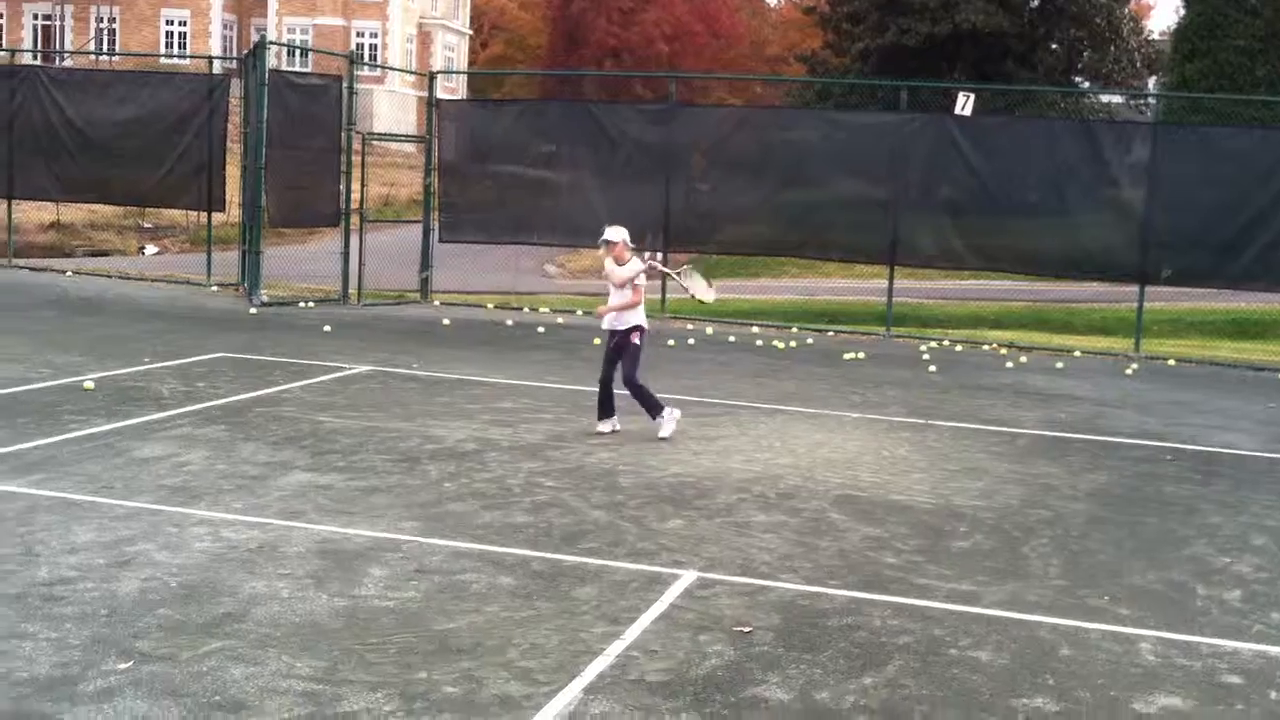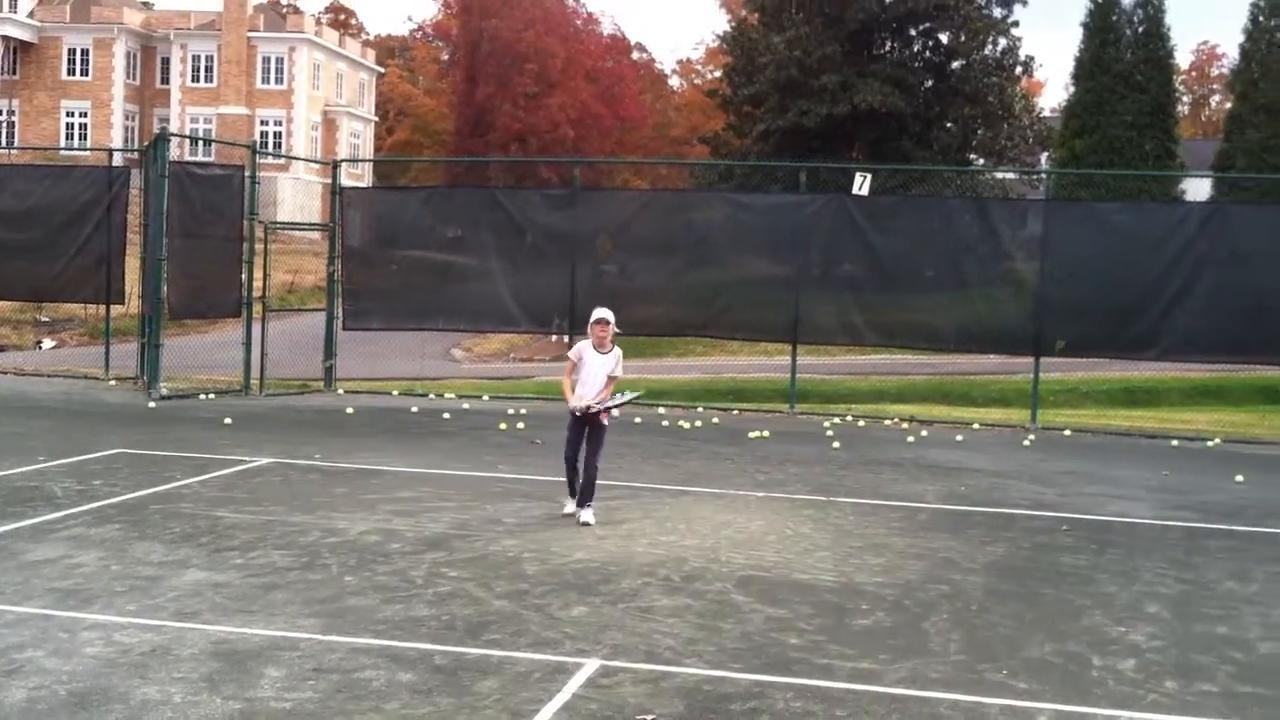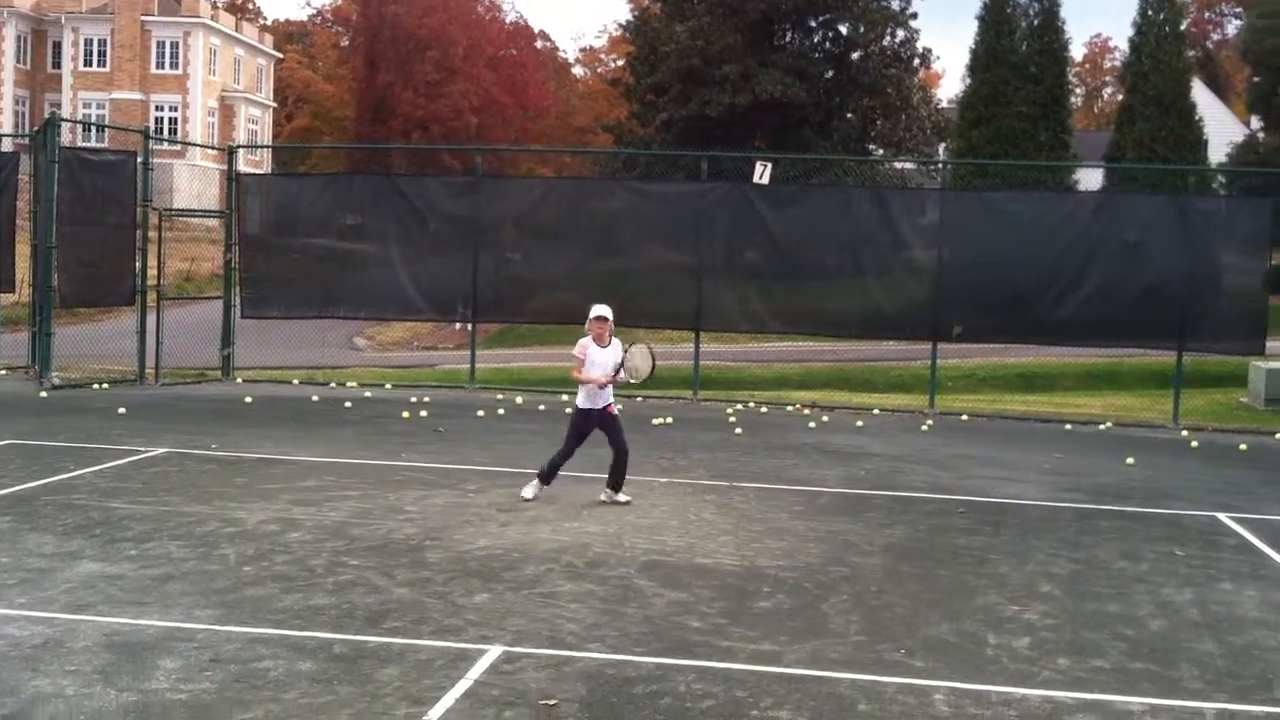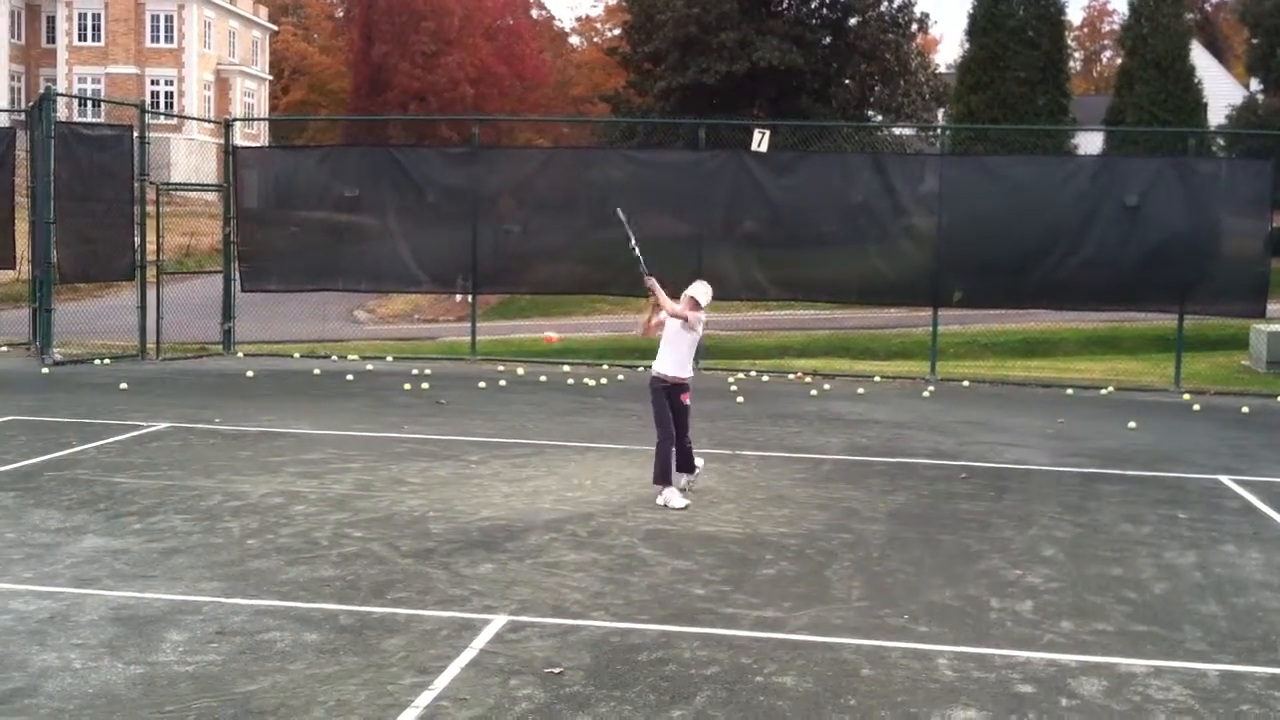
dt=1s
person 1, frame 1
left shoulder: (635, 265)
right shoulder: (610, 264)
left elbow: (637, 300)
right elbow: (619, 281)
left wrist: (608, 308)
right wrist: (642, 270)
left hip: (634, 328)
right hip: (615, 328)
left knee: (630, 379)
right knee: (605, 378)
left ankle: (665, 414)
right ankle: (608, 419)
person 1, frame 2
left shoulder: (616, 353)
right shoulder: (581, 347)
left elbow: (610, 387)
right elbow: (566, 376)
left wrist: (592, 404)
right wrist: (570, 400)
left hip: (599, 411)
right hip: (578, 410)
left knee: (591, 461)
right knee: (570, 456)
left ankle: (585, 506)
right ankle: (574, 497)
person 1, frame 3
left shoulder: (616, 344)
right shoulder: (584, 344)
left elbow: (619, 372)
right elbow: (575, 374)
left wrist: (618, 378)
right wrist: (594, 379)
left hip: (605, 404)
right hip: (584, 405)
left knee: (621, 449)
right knee: (567, 450)
left ankle: (613, 490)
right ankle: (540, 481)
person 1, frame 4
left shoulder: (698, 317)
right shoulder: (668, 314)
left elbow: (674, 311)
right elbow: (647, 333)
left wrist: (657, 288)
right wrist: (654, 308)
left hip: (680, 384)
right hip: (660, 380)
left knee: (681, 436)
right knee: (666, 436)
left ankle: (688, 469)
right ankle: (666, 489)
